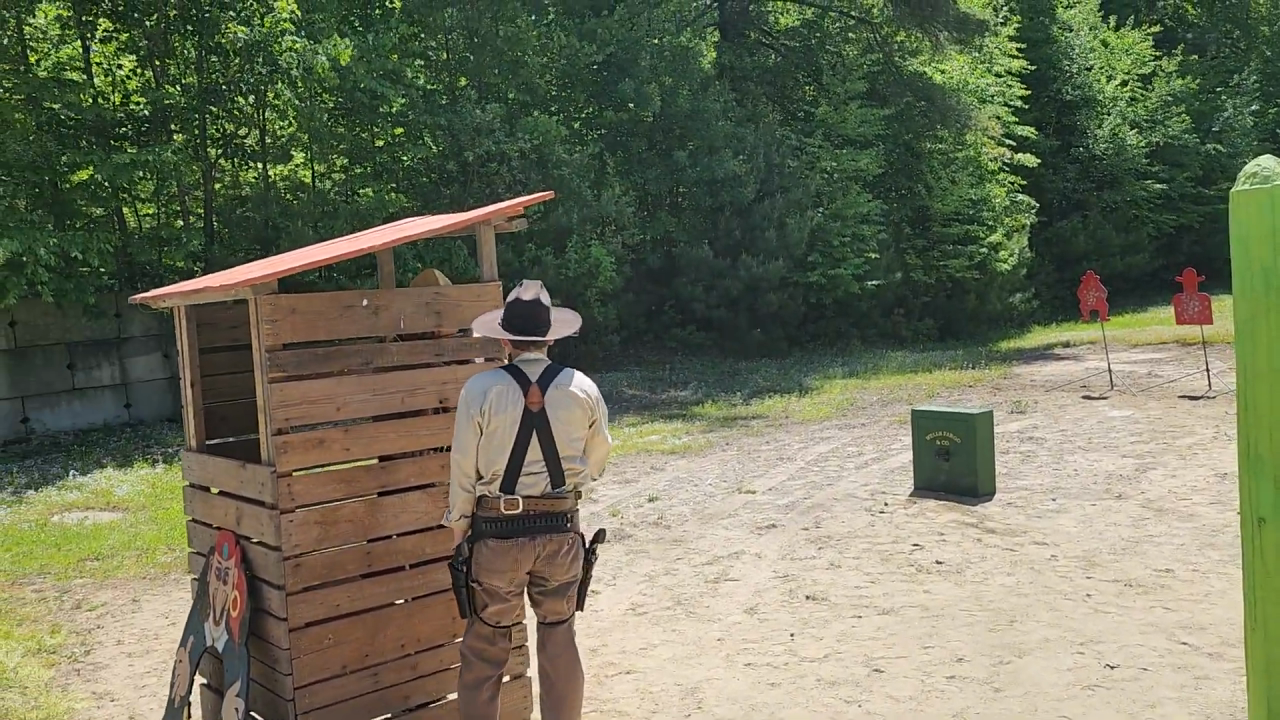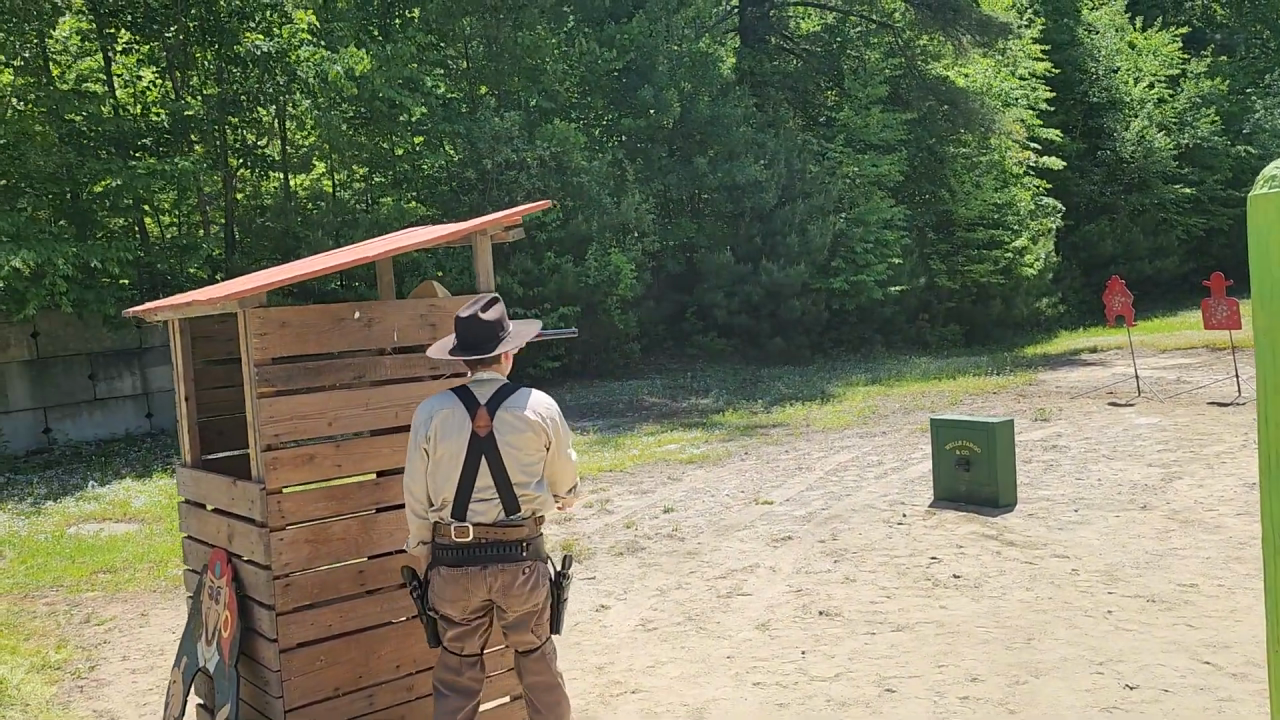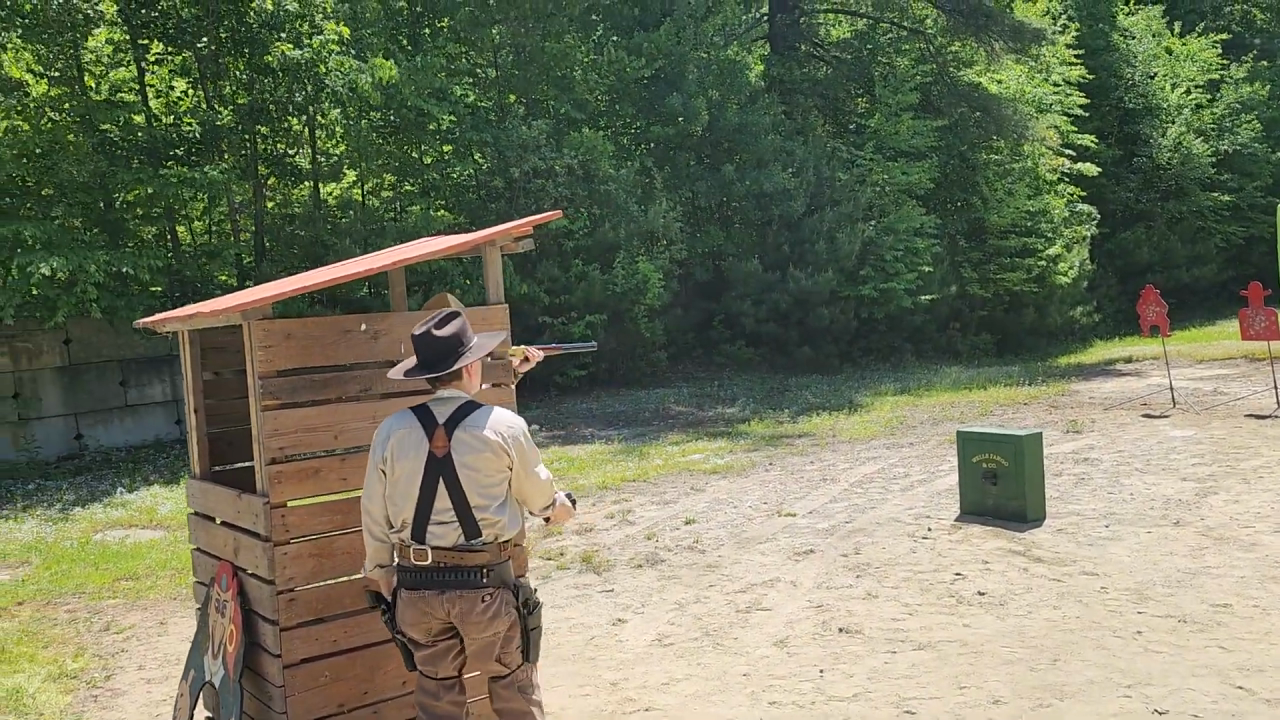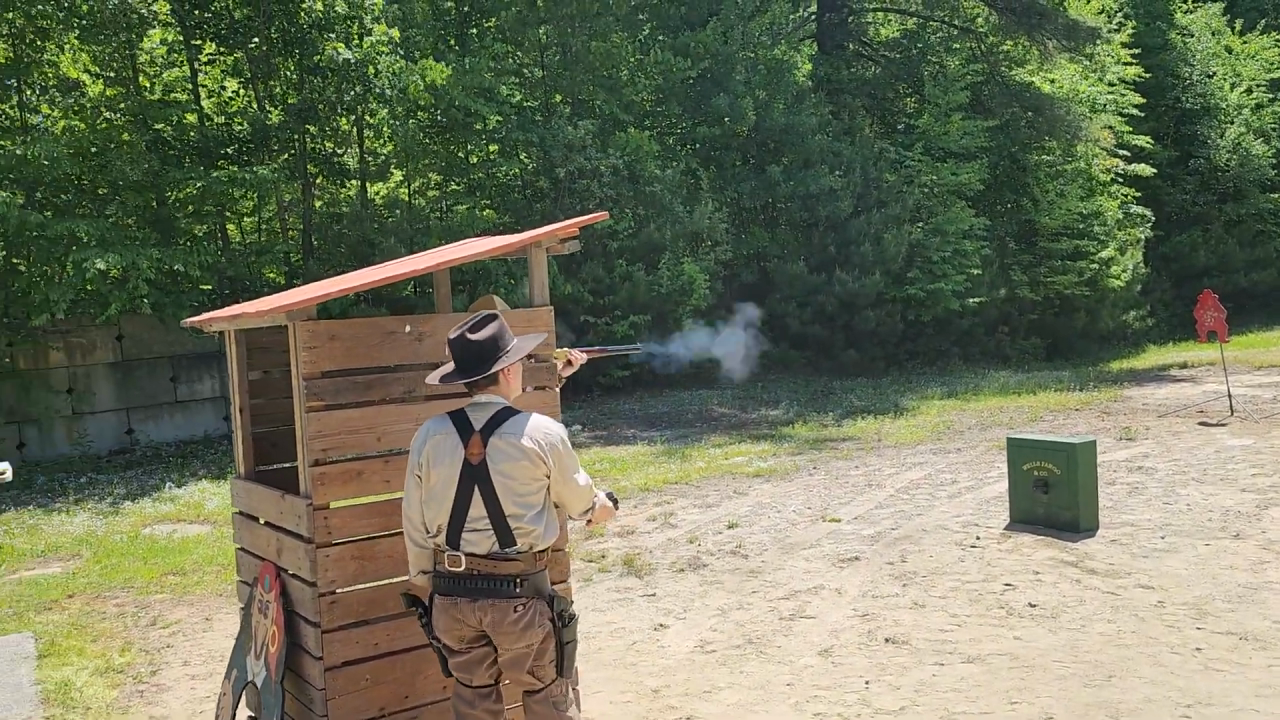
dt=0.4s
person 1, frame 1
left shoulder: (481, 389)
right shoulder: (582, 388)
left elbow: (463, 469)
right elbow: (597, 462)
left wrist: (459, 526)
left hip: (497, 532)
right hip: (559, 531)
left knee: (484, 649)
right knee: (559, 640)
person 1, frame 2
left shoulder: (432, 411)
right shoulder: (540, 407)
left elbow: (417, 494)
right elbow: (565, 481)
left wrist: (422, 550)
right wrist: (565, 496)
left hip: (455, 562)
right hip: (520, 558)
left knee: (457, 679)
right knee: (538, 664)
person 1, frame 3
left shoulder: (392, 431)
right shoulder: (505, 426)
left elbow: (375, 516)
right elbow: (540, 494)
left wrist: (383, 576)
right wrist: (560, 507)
left hip: (420, 587)
right hip: (486, 584)
person 1, frame 4
left shoulder: (430, 435)
right shoulder: (542, 433)
left elbow: (415, 524)
right elbow: (580, 501)
left wrist: (426, 584)
right wrist: (602, 508)
left hip: (453, 594)
right hip: (520, 593)
